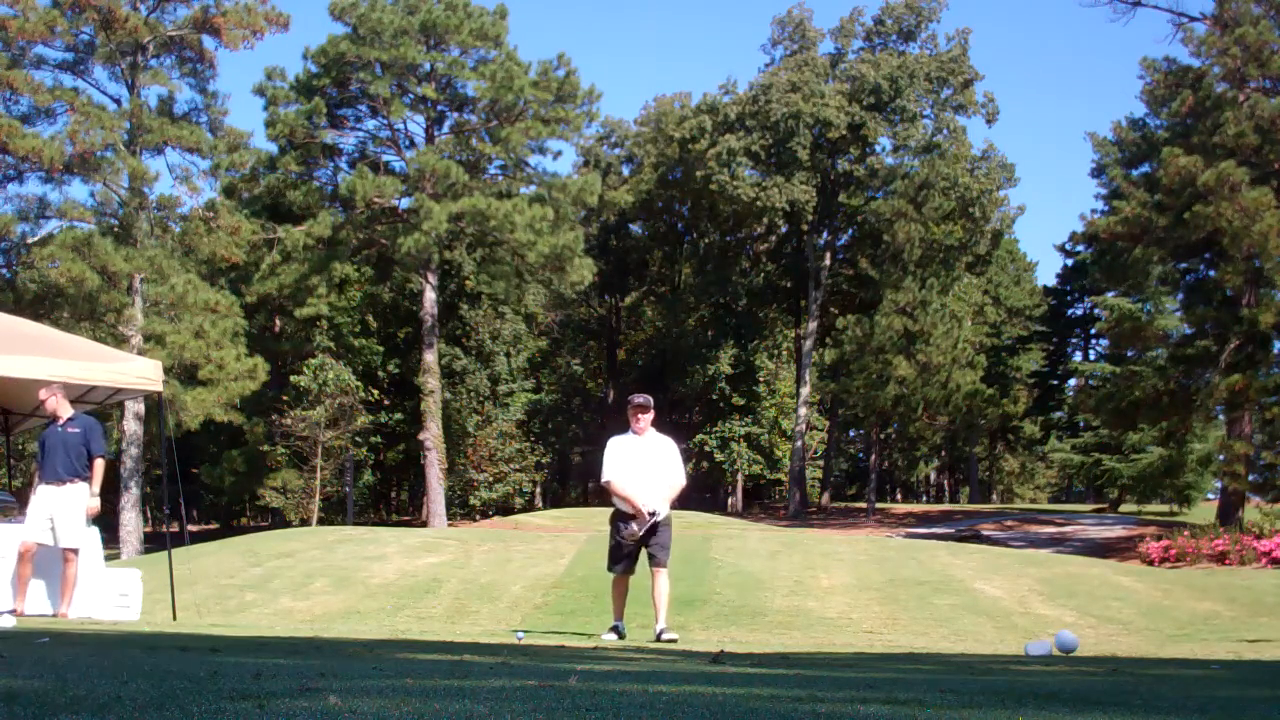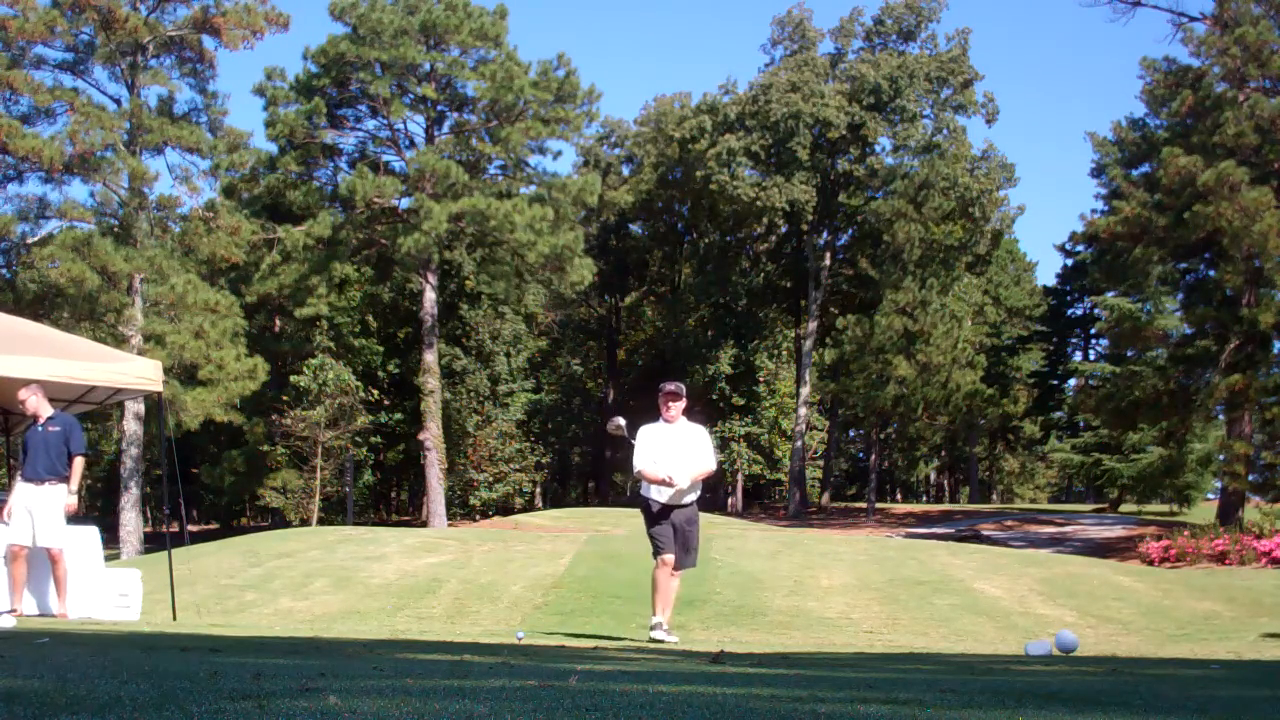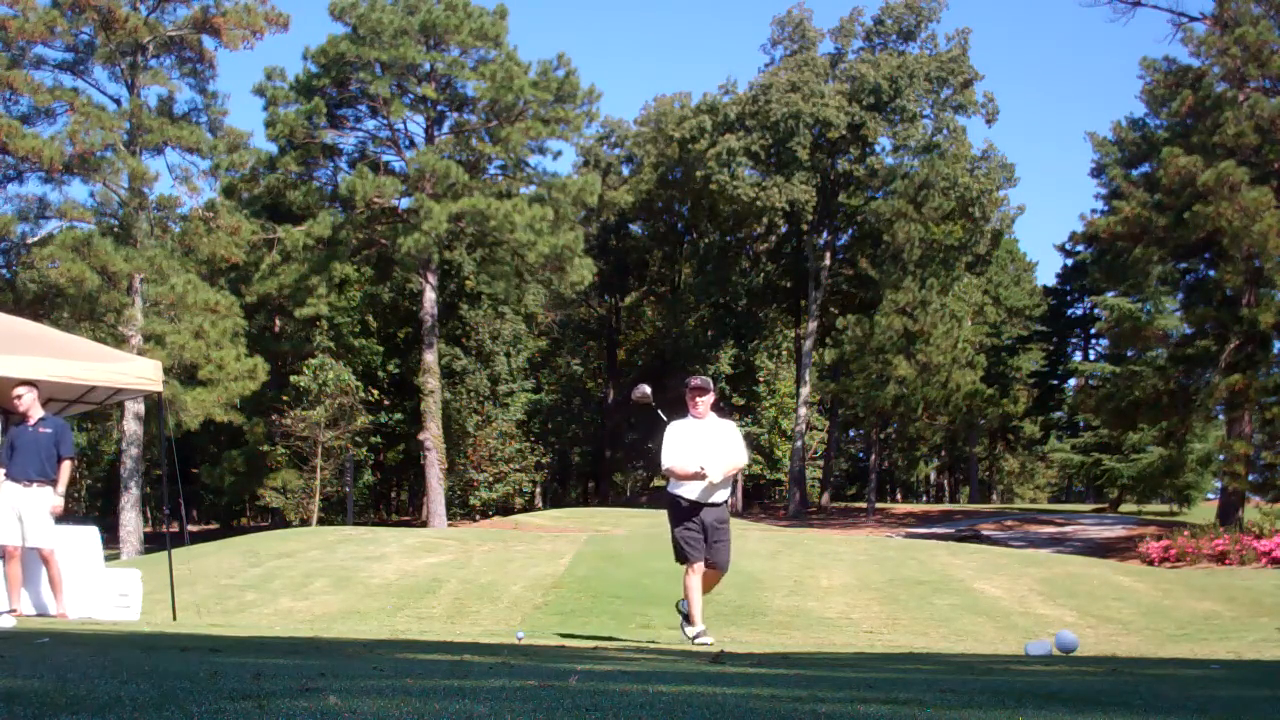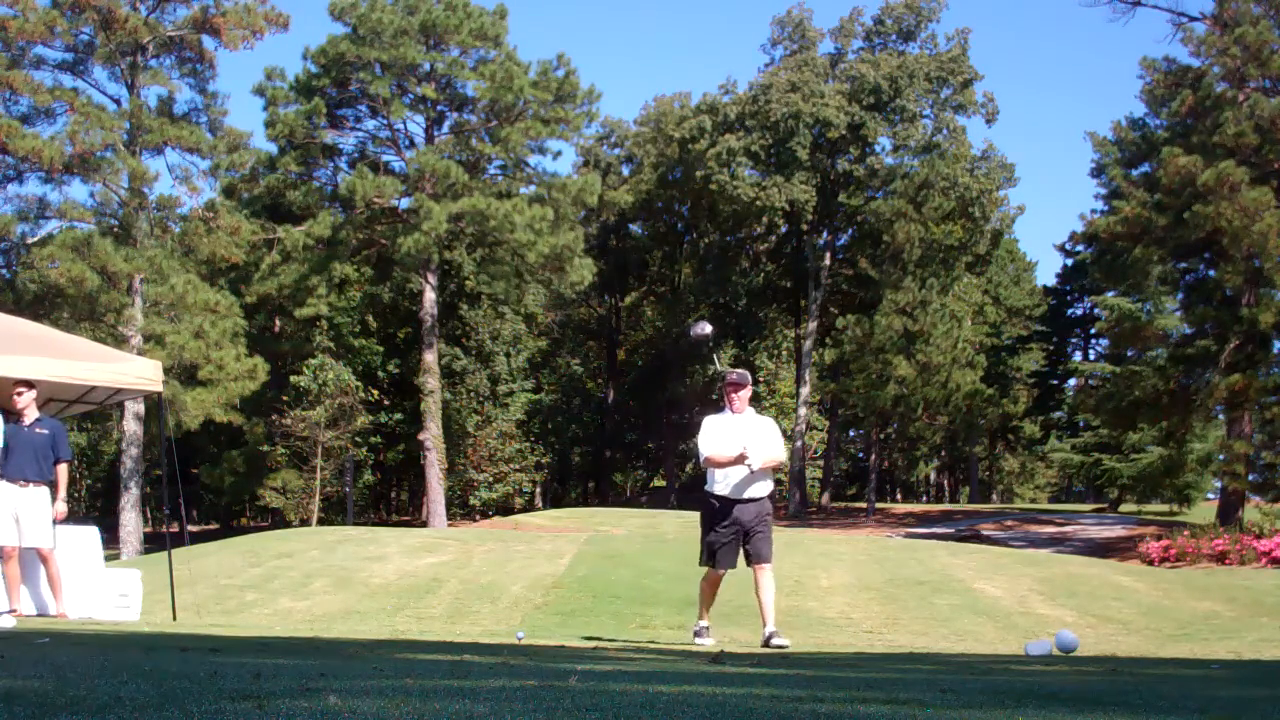
dt=0.4s
person 1, frame 1
left shoulder: (666, 444)
right shoulder: (616, 443)
left elbow: (678, 479)
right elbow: (610, 480)
left wrist: (666, 502)
right wrist: (634, 501)
left hip: (658, 518)
right hip: (625, 518)
left knee: (660, 569)
right knee: (621, 574)
left ankle: (662, 626)
right ankle: (617, 624)
person 1, frame 2
left shoulder: (698, 432)
right shoulder: (647, 432)
left elbow: (709, 465)
right elbow: (640, 469)
left wrist: (687, 478)
right wrist: (664, 480)
left hip: (686, 509)
right hip: (656, 506)
left knee: (675, 569)
right knee: (665, 559)
left ankle: (663, 625)
right ankle: (657, 620)
person 1, frame 3
left shoulder: (728, 428)
right shoulder: (675, 428)
left elbow: (741, 460)
right elbow: (669, 467)
left wrist: (720, 472)
right wrist: (695, 474)
left hip: (717, 508)
right hip: (685, 506)
left knee: (717, 568)
right knee: (694, 566)
left ankle: (688, 605)
right ankle: (698, 629)
person 1, frame 4
left shoulder: (766, 423)
right shoulder: (712, 422)
left elbow: (780, 456)
right elbow: (707, 458)
left wrist: (757, 462)
right wrist: (736, 459)
left hip: (758, 505)
right hip: (721, 504)
left knee: (763, 565)
right knee: (717, 570)
left ankle: (770, 631)
right ankle: (702, 624)
person 2, frame 1
left shoulder: (88, 424)
right shoulder: (47, 431)
left elbow: (98, 460)
right elbow: (41, 467)
left wrist: (94, 494)
right wrist: (33, 493)
left hip: (73, 492)
right hip: (44, 492)
left knee: (69, 554)
right knee: (25, 549)
left ankle: (63, 609)
right ankle: (18, 605)
person 2, frame 2
left shoulder: (67, 422)
right shoulder: (29, 431)
left elbow: (78, 457)
right elbow: (23, 467)
left wrist: (72, 491)
right wrist: (10, 499)
left hip: (53, 491)
right hip: (24, 492)
left knee: (55, 552)
right knee: (16, 550)
left ankle: (62, 608)
right ankle: (16, 607)
person 2, frame 3
left shoulder: (57, 425)
left elbow: (66, 461)
left wrist: (59, 493)
left hip: (40, 493)
left knee: (46, 552)
left ankle: (61, 607)
person 2, frame 4
left shoulder: (53, 427)
left elbow: (62, 464)
left wrist: (61, 498)
left hip: (37, 493)
left knee: (45, 552)
left ankle: (60, 608)
